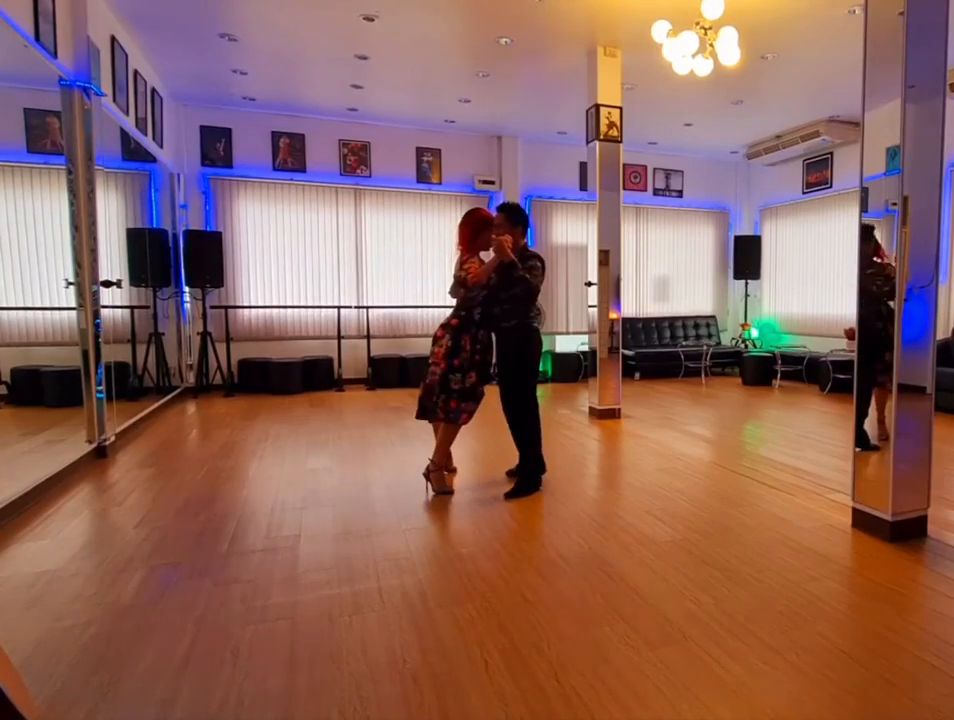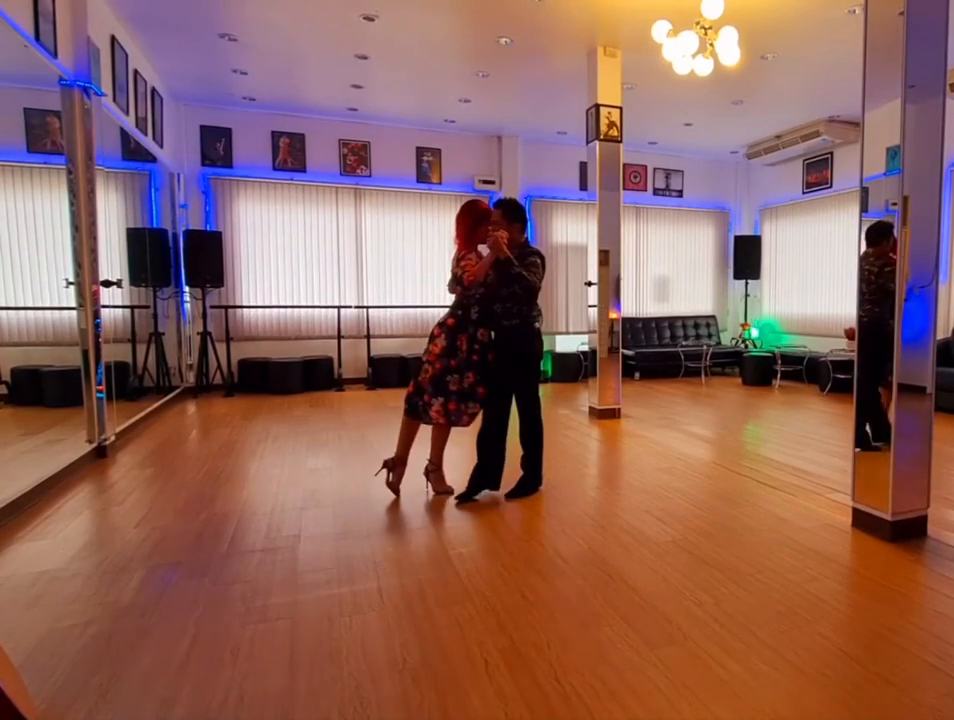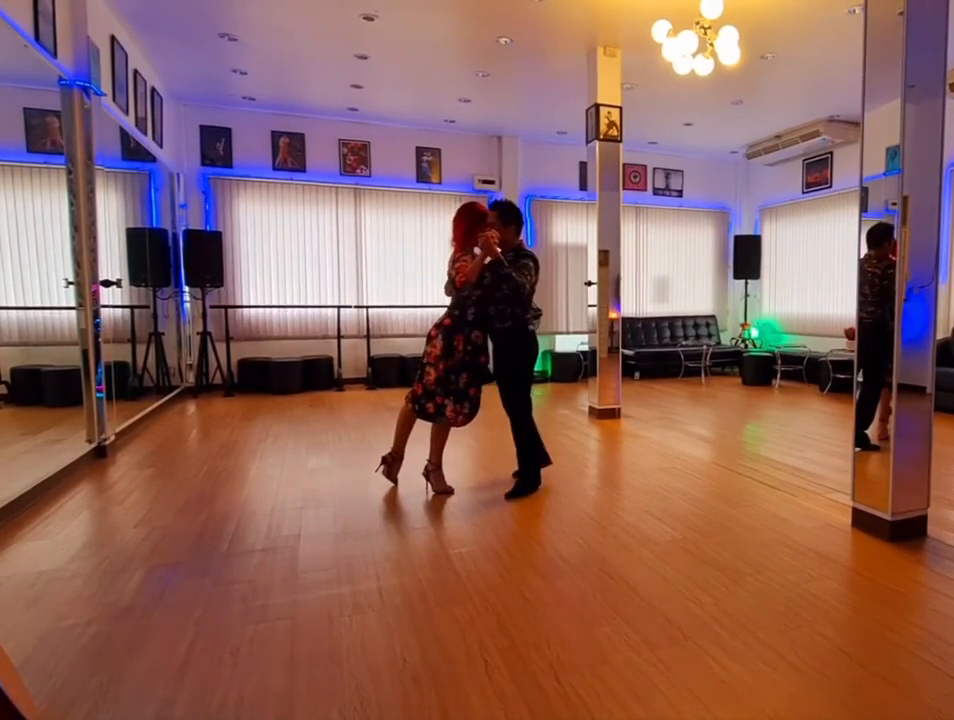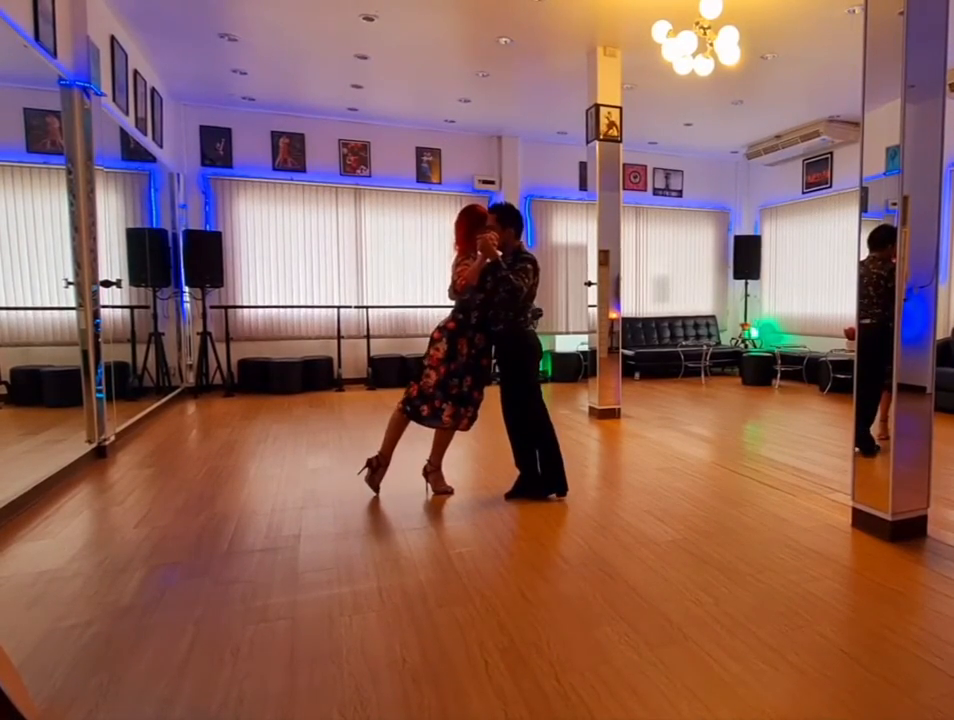
dt=1s
person 1, frame 1
left shoulder: (531, 261)
right shoulder: (503, 262)
left elbow: (531, 289)
right elbow: (494, 297)
left wrist: (509, 260)
left hip: (523, 340)
right hip: (506, 340)
left knee: (523, 406)
right knee: (512, 404)
left ankle: (530, 476)
right ankle: (529, 461)
person 1, frame 2
left shoulder: (531, 258)
right shoulder: (501, 258)
left elbow: (530, 288)
right elbow: (490, 294)
left wrist: (505, 257)
left hip: (524, 340)
right hip: (502, 340)
left knee: (528, 410)
right knee: (493, 410)
left ankle: (532, 477)
right ankle: (486, 475)
person 1, frame 3
left shoulder: (525, 259)
right shoulder: (501, 259)
left elbow: (521, 289)
right elbow: (488, 294)
left wrist: (495, 258)
left hip: (518, 340)
right hip: (504, 340)
left knee: (517, 405)
right knee: (514, 404)
left ankle: (529, 475)
right ankle: (533, 458)
person 1, frame 4
left shoulder: (524, 262)
right shoulder: (505, 261)
left elbow: (516, 293)
right elbow: (495, 297)
left wrist: (494, 259)
left hip: (519, 345)
right hip: (510, 345)
left knee: (523, 413)
right knee: (524, 412)
left ankle: (541, 478)
right ankle: (533, 477)
person 2, frame 1
left shoulder: (470, 260)
right shoulder: (470, 260)
right elbow: (474, 281)
right wrist: (497, 258)
left hip: (464, 336)
right hip: (460, 338)
left knee: (453, 399)
right knee: (454, 400)
left ankle: (440, 459)
right ankle: (437, 465)
person 2, frame 2
left shoulder: (472, 255)
right shoulder: (468, 256)
right elbow: (471, 280)
right wrist: (494, 254)
left hip: (466, 337)
right hip: (456, 336)
left knee: (438, 399)
right knee: (440, 399)
person 2, frame 3
left shoulder: (471, 258)
right shoulder: (464, 257)
right elbow: (463, 282)
right wrist: (485, 255)
left hip: (466, 339)
right hip: (453, 336)
left knee: (449, 402)
right knee: (425, 396)
left ankle: (434, 467)
right ankle: (396, 456)
person 2, frame 4
left shoulder: (478, 261)
right shoulder: (467, 260)
right elbow: (462, 287)
right wrist: (484, 258)
left hip: (471, 344)
right hip: (455, 340)
left knee: (455, 408)
right knee: (418, 399)
left ankle: (434, 468)
right ankle: (382, 460)
person 3, frame 1
right shoulder: (873, 270)
right elbow: (890, 291)
right wrist: (898, 271)
left hip: (871, 329)
right hip: (870, 331)
left knee: (863, 381)
right knee: (865, 381)
left ankle: (857, 434)
right ankle: (857, 435)
person 3, frame 2
left shoulder: (863, 261)
right shoulder: (886, 266)
right elbow: (898, 292)
left hip: (862, 326)
right hip: (877, 329)
left knee: (869, 380)
right knee: (869, 382)
left ankle: (881, 431)
right ankle: (858, 435)
person 3, frame 3
left shoulder: (860, 265)
right shoulder: (888, 267)
right elbow: (896, 298)
left hip: (858, 327)
right hip: (877, 330)
right knee: (873, 383)
right ankle: (857, 432)
person 3, frame 4
left shoulder: (860, 268)
right shoulder: (891, 270)
right elbow: (897, 300)
left hip: (861, 329)
right hip: (880, 331)
left knee: (861, 384)
right knee: (874, 385)
left ankle: (861, 436)
right ankle: (862, 436)
